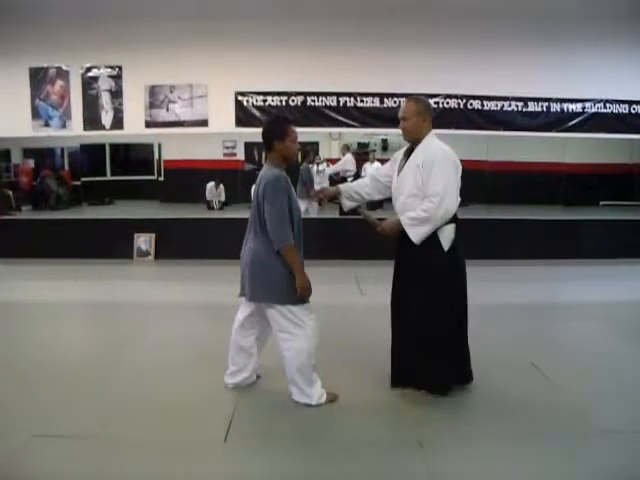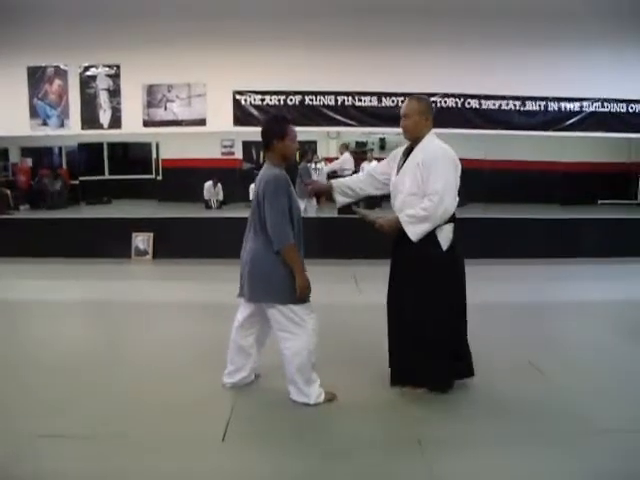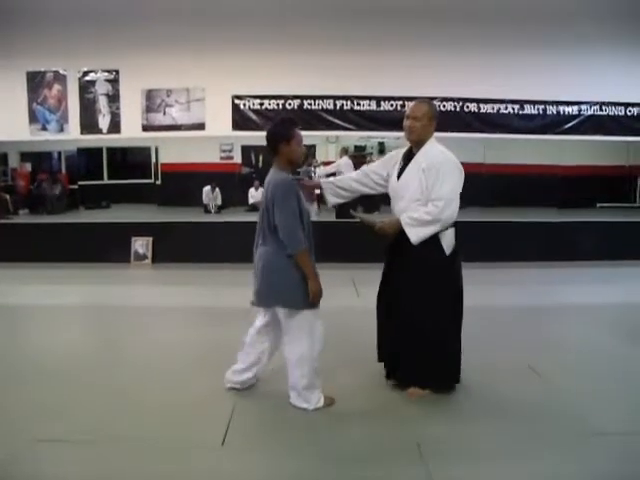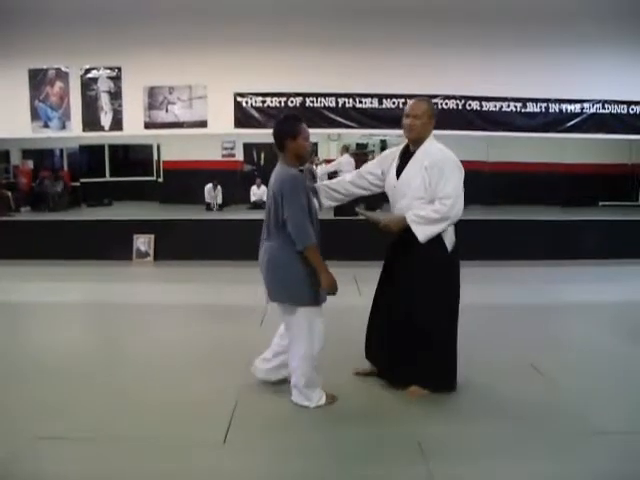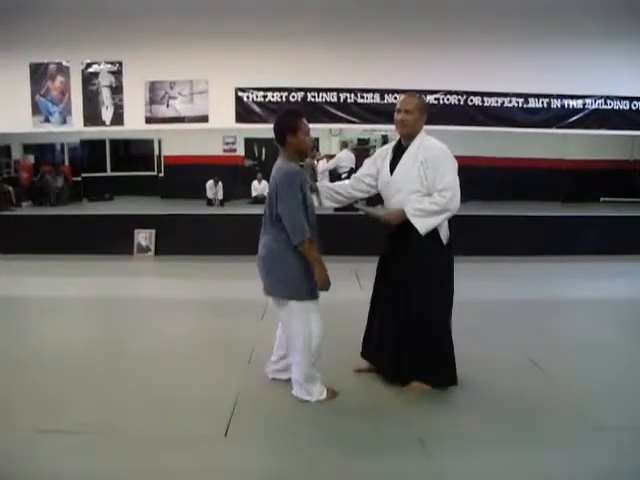
dt=0.2s
person 1, frame 1
left shoulder: (439, 155)
right shoulder: (406, 155)
left elbow: (441, 206)
right elbow: (377, 182)
left wrist: (401, 223)
right wrist: (340, 190)
left hip: (435, 243)
right hip: (414, 240)
left knee: (434, 313)
right knee: (411, 309)
left ankle: (435, 377)
right ankle: (417, 371)
person 1, frame 2
left shoulder: (439, 154)
right shoulder: (402, 155)
left elbow: (439, 205)
right elbow: (372, 179)
left wrist: (398, 220)
right wrist: (331, 185)
left hip: (433, 243)
right hip: (410, 239)
left knee: (431, 311)
right knee: (405, 306)
left ankle: (432, 376)
right ankle: (412, 369)
person 1, frame 3
left shoulder: (443, 161)
right shoulder: (399, 158)
left elbow: (444, 210)
right elbow: (364, 179)
left wrist: (400, 222)
right wrist: (321, 184)
left hip: (433, 247)
right hip: (406, 243)
left knee: (430, 315)
right knee: (395, 304)
left ankle: (431, 377)
right ankle: (404, 368)
person 1, frame 4
left shoulder: (443, 159)
right shoulder: (393, 156)
left elbow: (450, 207)
right elbow: (359, 181)
left wrist: (406, 220)
right wrist: (317, 188)
left hip: (432, 245)
right hip: (404, 241)
left knee: (430, 313)
right knee: (391, 302)
left ankle: (430, 376)
right ankle: (384, 362)
person 1, frame 5
left shoulder: (436, 152)
right shoulder: (385, 154)
left elbow: (448, 199)
right elbow: (357, 186)
left wrist: (405, 213)
right wrist: (318, 188)
left hip: (427, 239)
right hip: (398, 236)
left knee: (426, 308)
right knee: (388, 299)
left ankle: (429, 372)
right ankle: (382, 359)
person 2, frame 1
left shoulder: (268, 175)
right shoulder: (277, 179)
right elbow: (281, 235)
left wrist: (294, 269)
right wrist: (299, 272)
left hip: (257, 263)
right hip: (272, 268)
left knee: (250, 322)
right knee: (300, 328)
left ankle: (238, 375)
right ankle: (309, 392)
person 2, frame 2
left shoulder: (267, 175)
right shoulder: (277, 179)
right elbow: (281, 235)
left wrist: (296, 268)
right wrist: (299, 273)
left hip: (256, 263)
right hip: (273, 267)
left knee: (249, 321)
right knee: (300, 328)
left ankle: (236, 374)
right ankle: (307, 391)
person 2, frame 3
left shoulder: (276, 178)
right shoulder: (285, 183)
right elbow: (293, 238)
left wrist: (307, 273)
right wrist: (312, 277)
left hip: (271, 267)
right hip: (286, 271)
left knee: (267, 326)
right knee: (305, 334)
left ankle: (239, 375)
right ankle: (306, 395)
person 2, frame 4
left shoulder: (282, 174)
right shoulder: (292, 179)
right elbow: (302, 233)
left wrist: (316, 269)
right wrist: (324, 271)
left hip: (280, 261)
right hip: (291, 265)
left knee: (294, 324)
right knee: (307, 330)
left ankle: (270, 367)
right ankle: (307, 394)
person 2, frame 5
left shoulder: (286, 169)
right shoulder: (289, 174)
right elbow: (298, 230)
left wrist: (314, 262)
right wrist: (318, 266)
left hip: (284, 259)
right hip: (289, 261)
left knee: (292, 319)
right knee: (306, 325)
left ankle: (281, 368)
right ankle: (309, 388)
